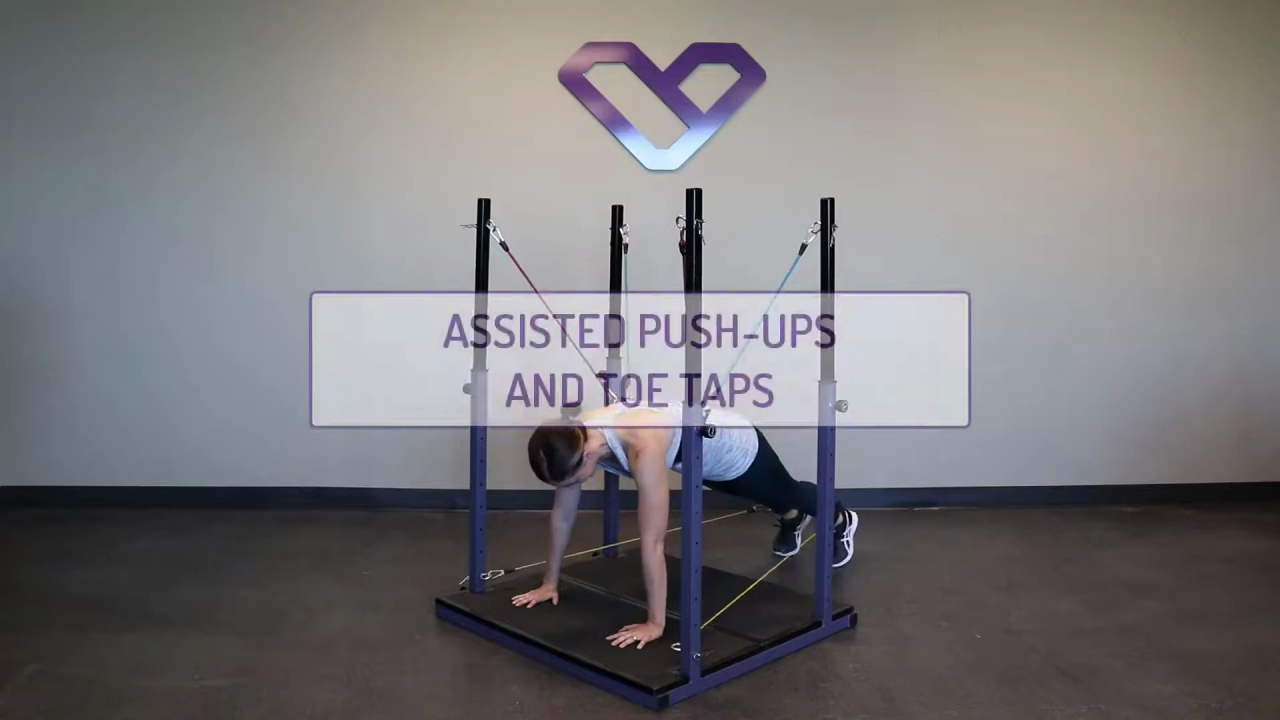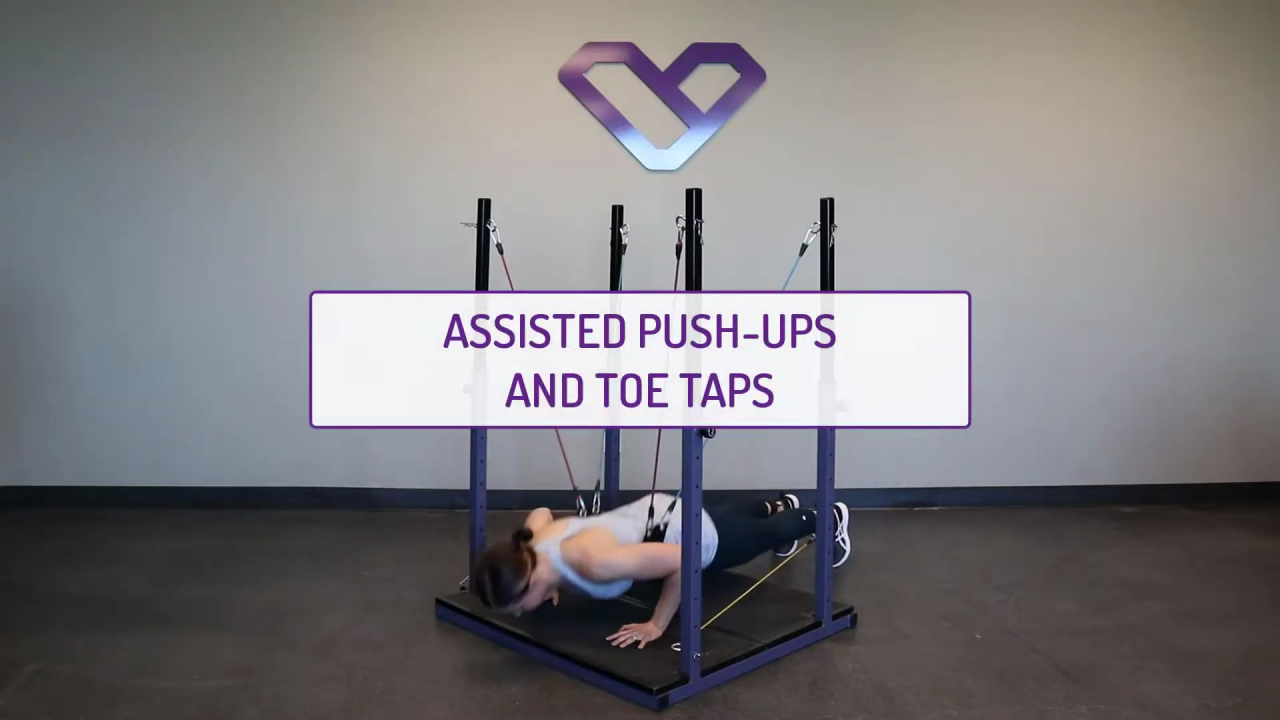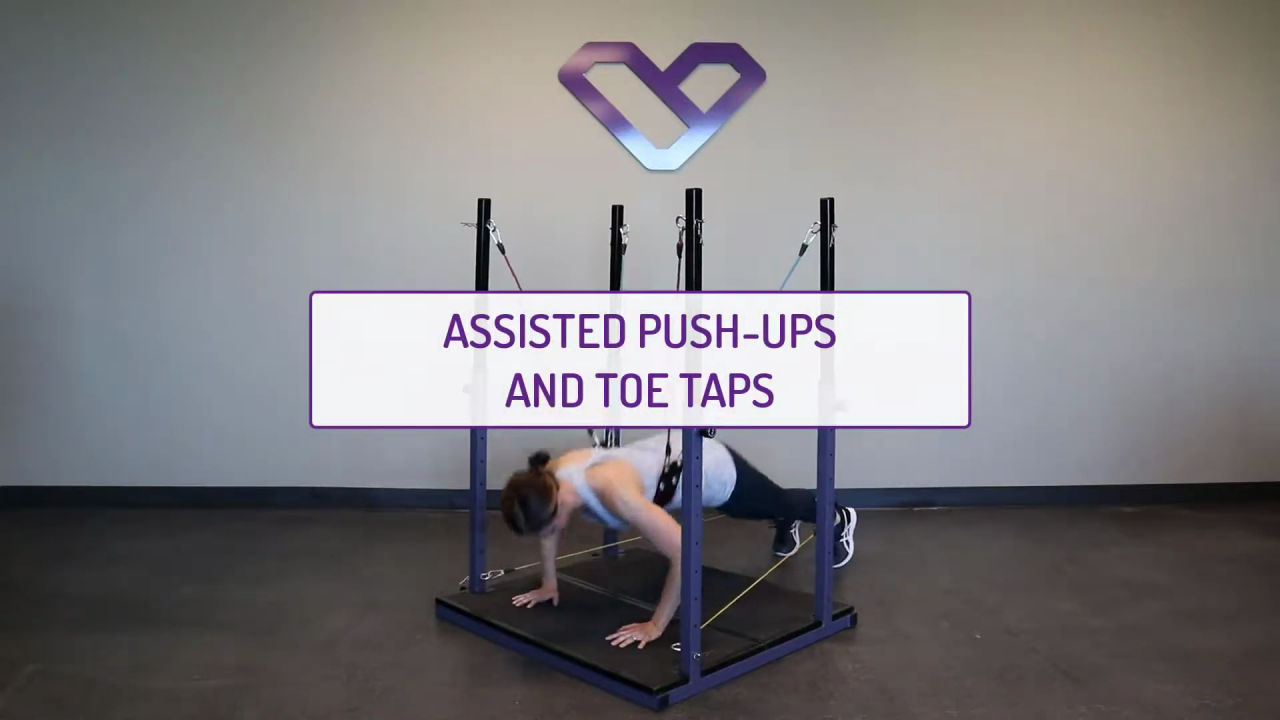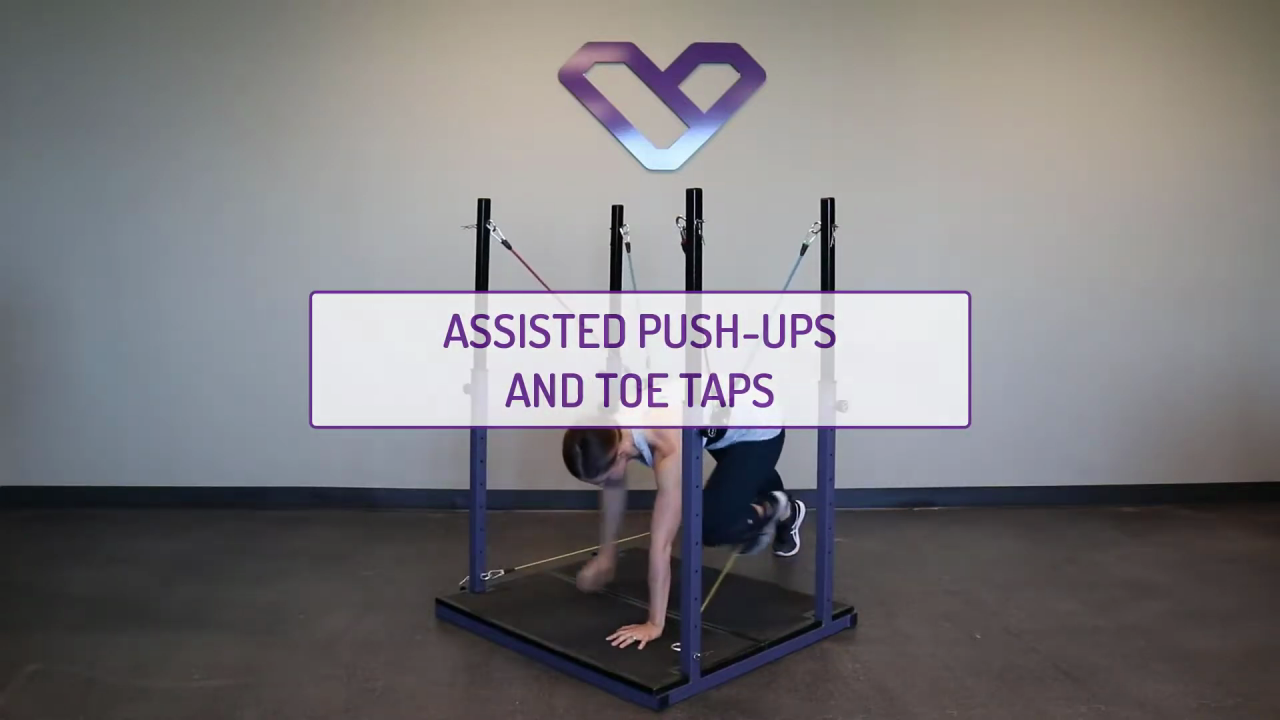
dt=0.7s
person 1, frame 1
left shoulder: (643, 447)
right shoulder: (574, 439)
left elbow: (652, 543)
right elbow: (562, 513)
left wrist: (655, 624)
right wrist: (550, 583)
left hip: (732, 447)
right hip: (696, 445)
left knee: (788, 493)
left ankle: (840, 522)
right ankle: (793, 520)
person 1, frame 2
left shoulder: (590, 561)
right shoulder: (531, 547)
left elbow: (681, 560)
right elbow: (540, 512)
left wrist: (655, 626)
right wrist: (550, 587)
right hip: (650, 518)
left knee: (766, 533)
right knee: (745, 520)
left ankle: (831, 518)
right ankle: (778, 505)
person 1, frame 3
left shoulder: (613, 491)
right shoulder: (552, 479)
left elbow: (687, 553)
right elbow: (545, 519)
left wrist: (656, 625)
right wrist: (549, 584)
left hip: (711, 471)
right hip: (672, 460)
left knee: (779, 502)
left ankle: (840, 519)
right ankle: (787, 524)
person 1, frame 4
left shoulder: (670, 447)
right shoulder: (609, 435)
left elbow: (661, 541)
right elbow: (613, 490)
left wrist: (655, 623)
right wrist: (606, 552)
left hip: (758, 428)
left knee: (710, 527)
right knee: (755, 479)
left ankle: (768, 512)
right ankle: (788, 510)
